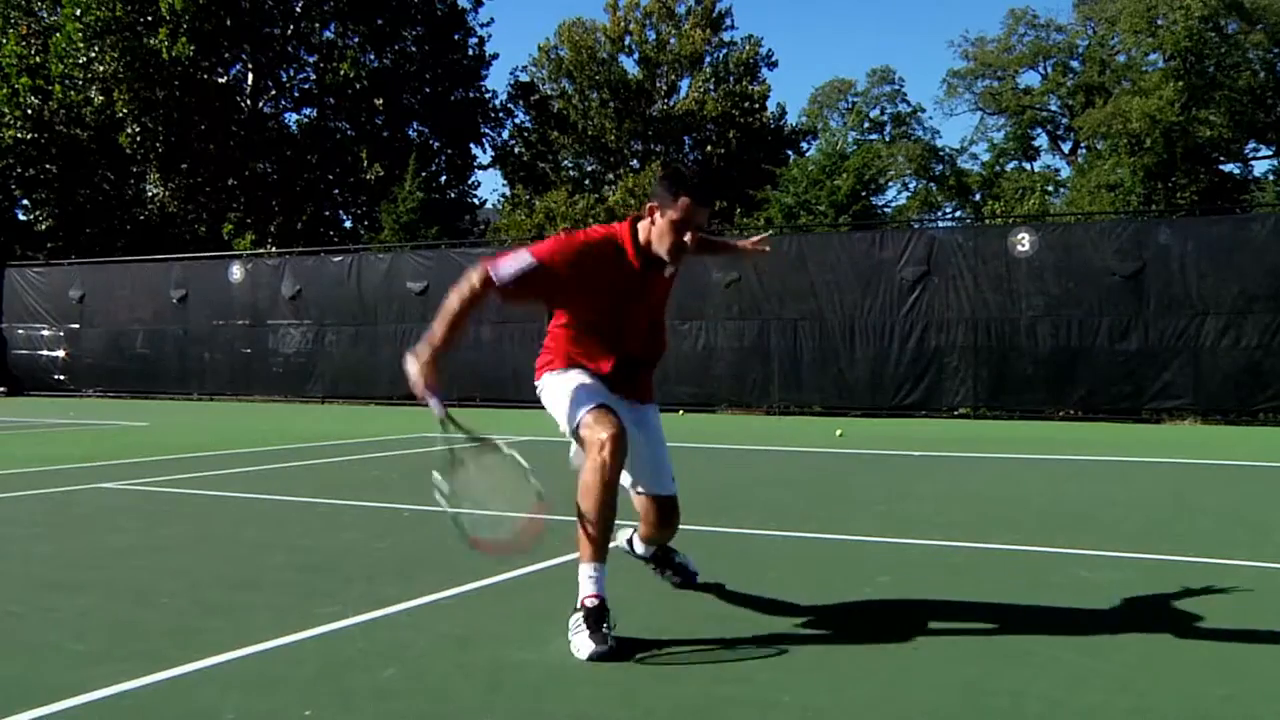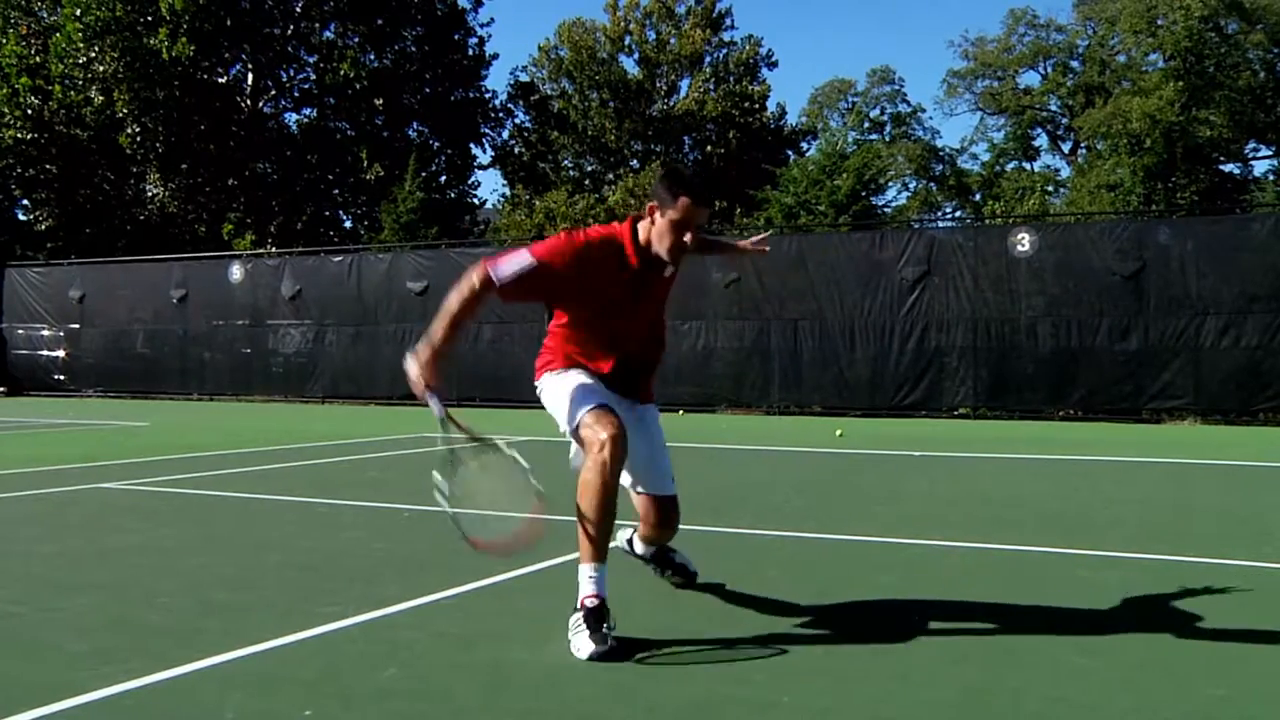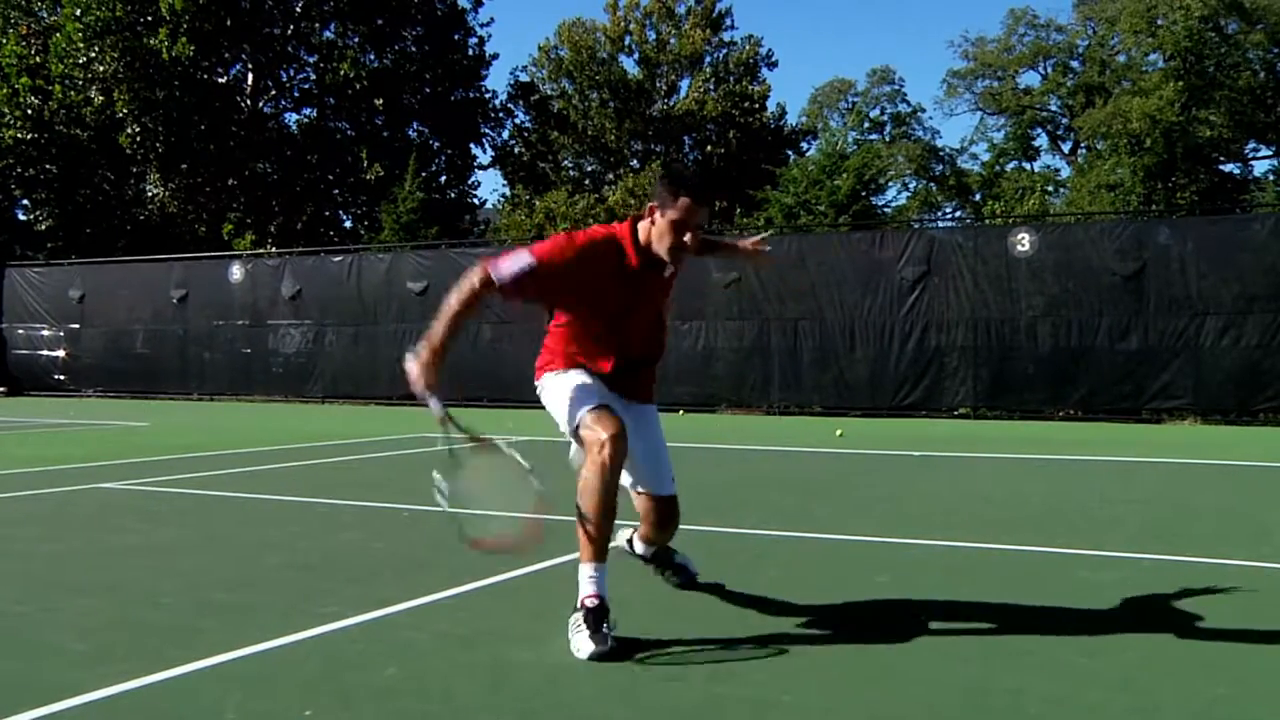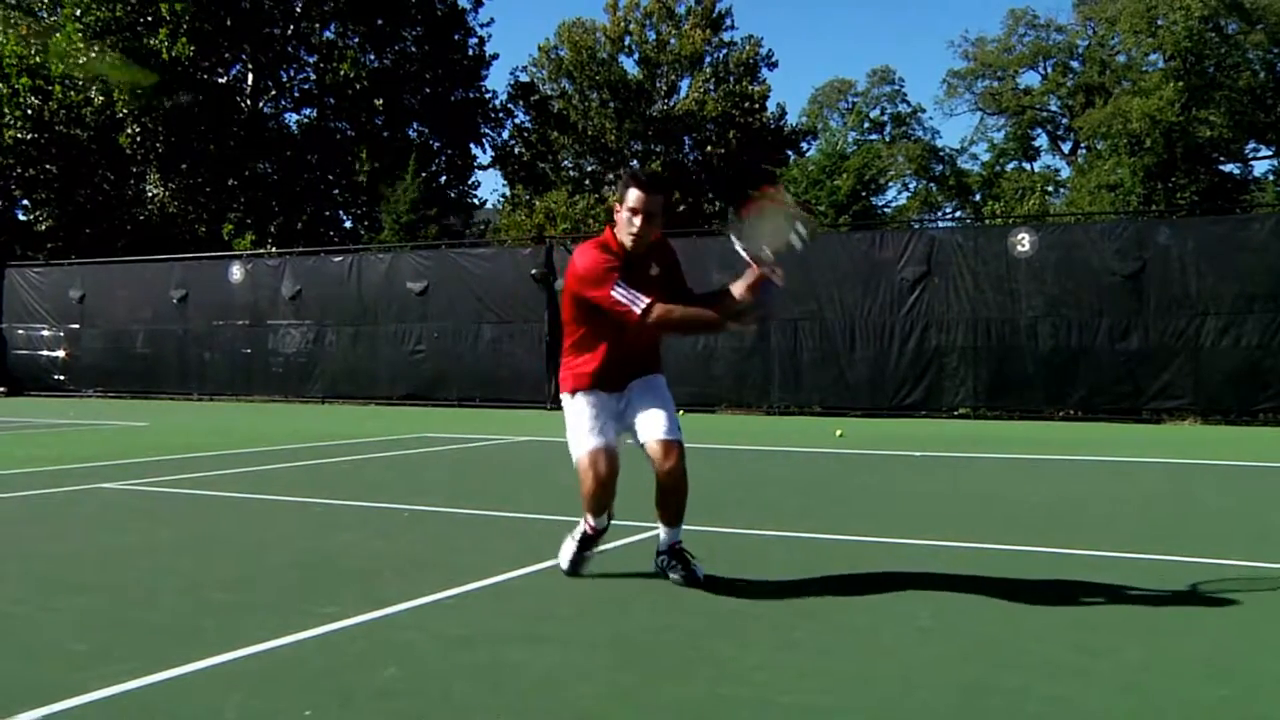
dt=1s
person 1, frame 1
left shoulder: (665, 248)
right shoulder: (585, 249)
right elbow: (480, 278)
left wrist: (730, 247)
right wrist: (431, 347)
left hip: (633, 389)
right hip: (574, 376)
left knee: (663, 516)
right knee: (608, 437)
left ankle: (645, 543)
right ankle: (589, 604)
person 1, frame 2
left shoulder: (667, 246)
right shoulder: (583, 251)
right elbow: (482, 277)
left wrist: (731, 247)
right wrist: (431, 349)
left hip: (634, 389)
right hip: (572, 375)
left knee: (664, 520)
right knee: (607, 438)
left ankle: (644, 543)
right ankle: (590, 604)
person 1, frame 3
left shoulder: (666, 247)
right shoulder: (585, 250)
right elbow: (484, 276)
left wrist: (731, 248)
right wrist: (432, 346)
left hip: (633, 389)
right hip: (573, 375)
left knee: (663, 517)
right knee: (608, 437)
left ankle: (645, 543)
right ankle: (589, 604)
person 1, frame 4
left shoulder: (660, 252)
right shoulder: (592, 260)
left elbow: (683, 300)
right elbow: (655, 316)
left wrist: (732, 293)
right wrist: (728, 315)
left hip: (640, 376)
right hip: (589, 382)
left knee: (669, 456)
right knee: (599, 471)
left ankle: (669, 547)
right ankle: (592, 526)
